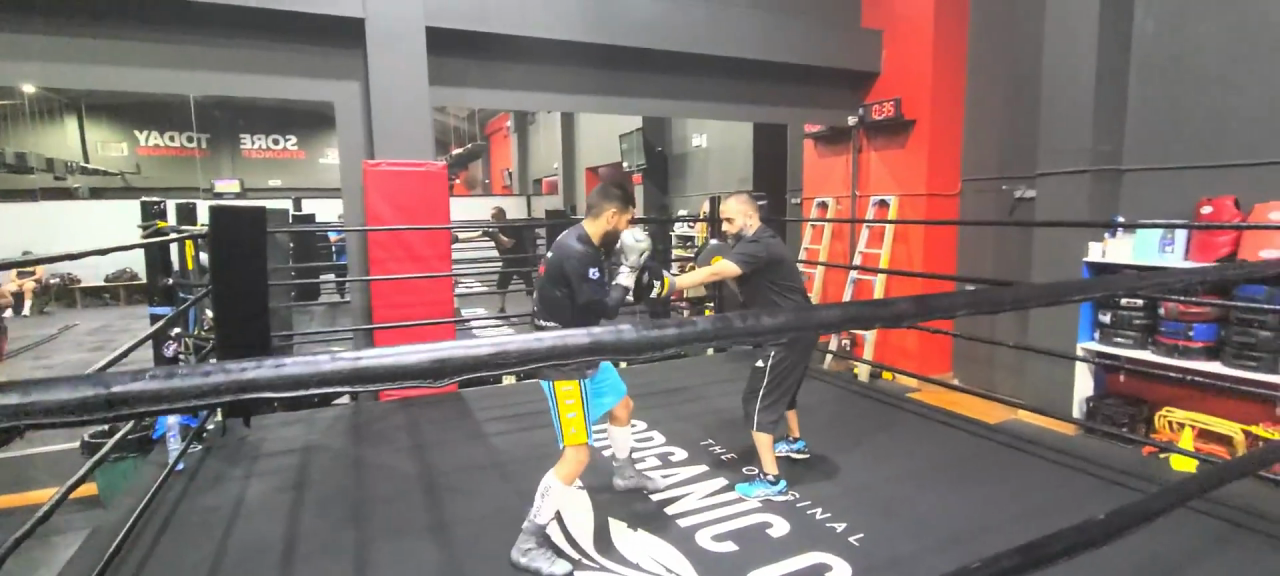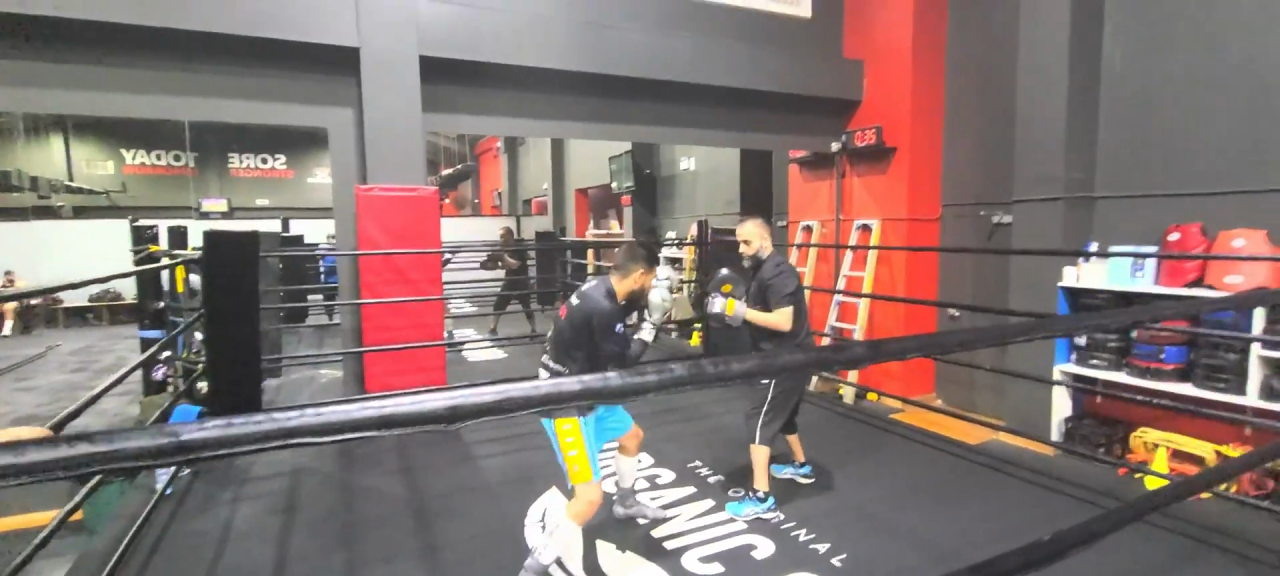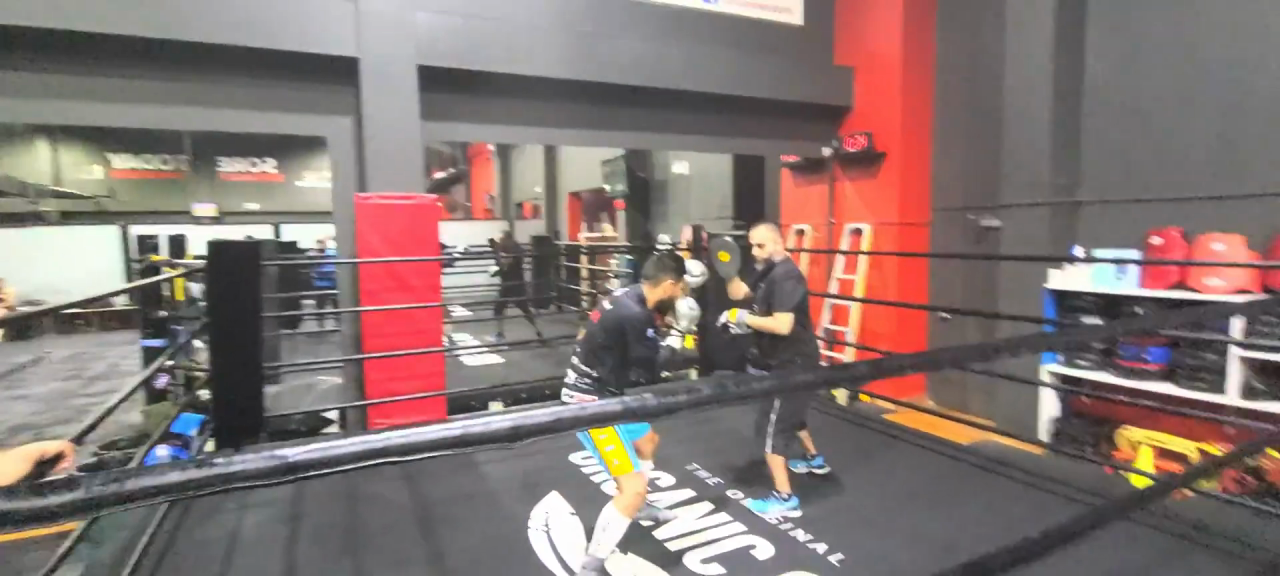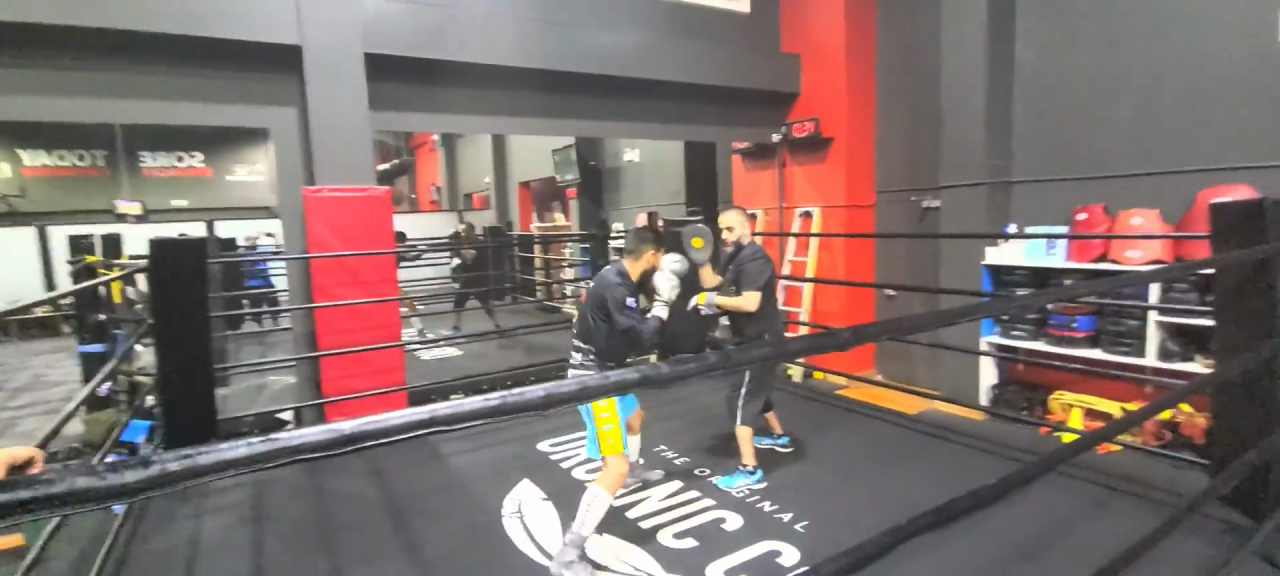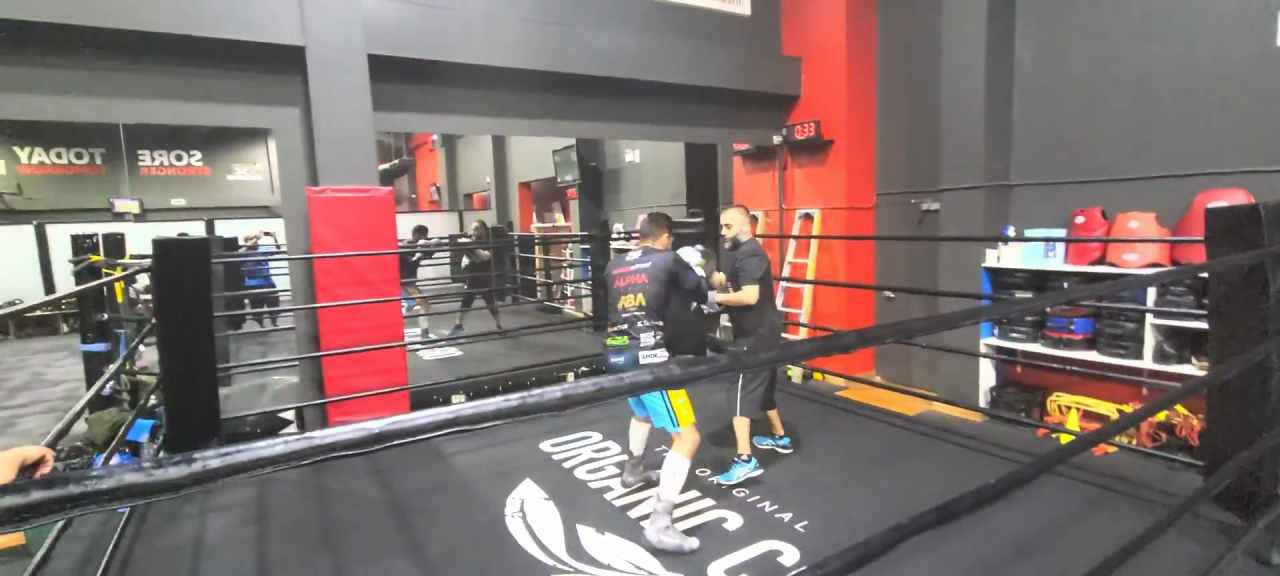
dt=0.5s
person 1, frame 1
left shoulder: (581, 241)
right shoulder: (575, 253)
left elbow: (598, 294)
right elbow: (608, 308)
left wrist: (624, 253)
right wrist: (630, 265)
right hip: (563, 361)
left knee: (622, 408)
right knee: (576, 457)
left ankle: (625, 473)
right ankle: (527, 543)
person 1, frame 2
left shoulder: (604, 288)
right shoulder: (602, 308)
right elbow: (625, 360)
left wrist: (659, 285)
right wrist: (652, 321)
left knee: (633, 437)
right knee: (589, 497)
left ankle: (626, 502)
person 1, frame 3
left shoulder: (630, 297)
right shoulder: (633, 314)
left elbow: (653, 312)
right elbow: (652, 368)
left hip: (604, 394)
right hip: (589, 402)
left knee: (648, 441)
right knee: (634, 489)
left ankle: (638, 508)
person 1, frame 4
left shoulder: (618, 275)
right shoulder: (614, 286)
right elbow: (643, 340)
left wrist: (664, 270)
right wrist: (663, 302)
left hip: (603, 372)
right hip: (594, 378)
left knee: (634, 418)
right knee: (615, 469)
left ankle: (634, 471)
person 1, frame 5
left shoulder: (615, 266)
right shoulder: (668, 261)
right elbow: (702, 295)
right wrist: (693, 266)
left hip: (619, 355)
right hip: (649, 356)
left knee: (643, 413)
right knee: (687, 437)
left ankle: (633, 470)
right ankle: (660, 523)
person 2, frame 1
left shoulder: (758, 247)
right shoulder: (759, 242)
left elbow: (715, 273)
left wrist: (669, 283)
left hip: (789, 335)
right hip: (797, 330)
left knee: (759, 401)
right knee: (780, 387)
left ankle: (771, 481)
right ankle: (795, 442)
person 2, frame 2
left shoulder: (777, 272)
right shoulder: (763, 269)
left elbow: (783, 322)
right elbow: (761, 309)
left wrist: (738, 311)
right wrist: (736, 304)
left knee: (761, 418)
right knee: (782, 412)
left ankle: (761, 497)
right ankle: (801, 466)
person 2, frame 3
left shoulder: (786, 277)
right shoulder: (767, 273)
left elbow: (782, 326)
right elbow: (737, 293)
left wrist: (742, 318)
left hip: (794, 362)
right hip: (789, 360)
left knee: (771, 424)
right knee: (789, 412)
left ankle: (784, 498)
right ankle: (814, 458)
person 2, frame 4
left shoulder: (754, 259)
right shoulder: (734, 257)
left elbow: (749, 303)
right elbow: (711, 284)
left wrist: (711, 300)
right wrist: (701, 258)
left hip: (762, 340)
right hip: (753, 339)
left knee: (741, 399)
right knee: (755, 390)
left ankle: (750, 471)
right ankle: (779, 437)
person 2, frame 5
left shoulder: (747, 255)
right shoulder: (741, 252)
left elbow: (748, 296)
right elbow: (723, 281)
left wrist: (713, 298)
left hip: (756, 334)
right hip: (762, 331)
left knee: (741, 393)
right knee: (762, 387)
left ankle: (745, 459)
right ankle: (779, 437)
